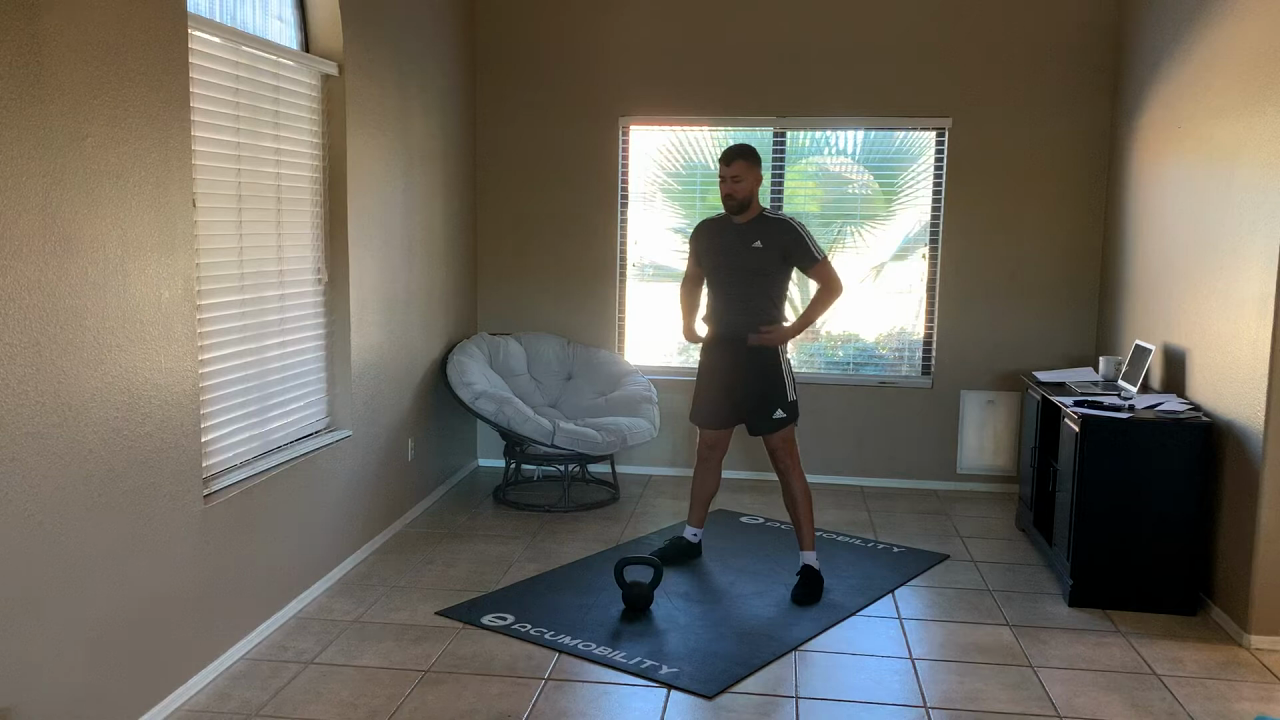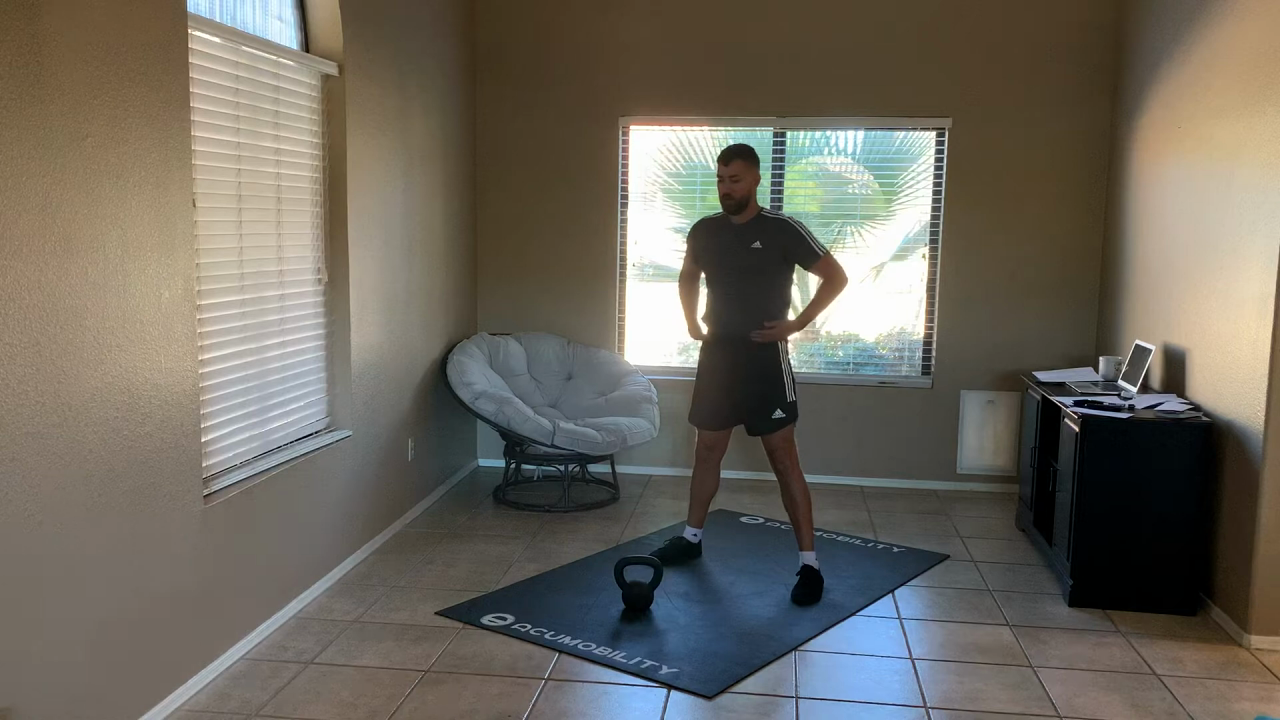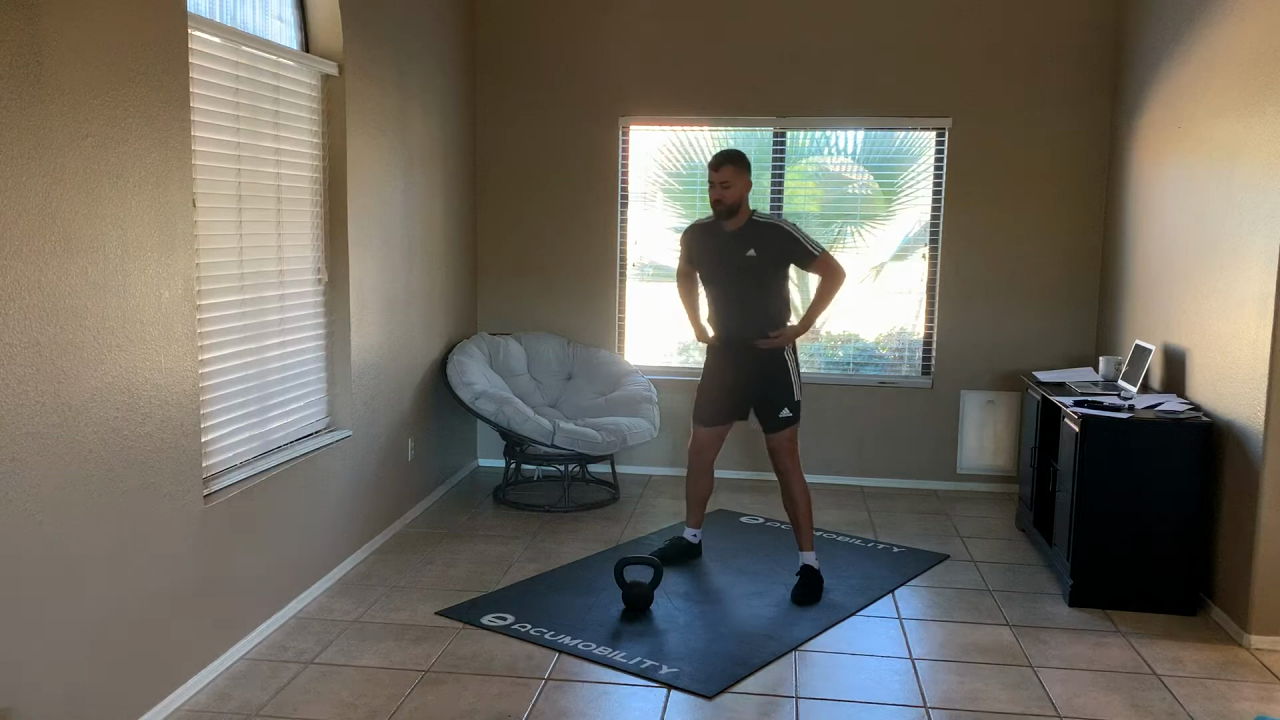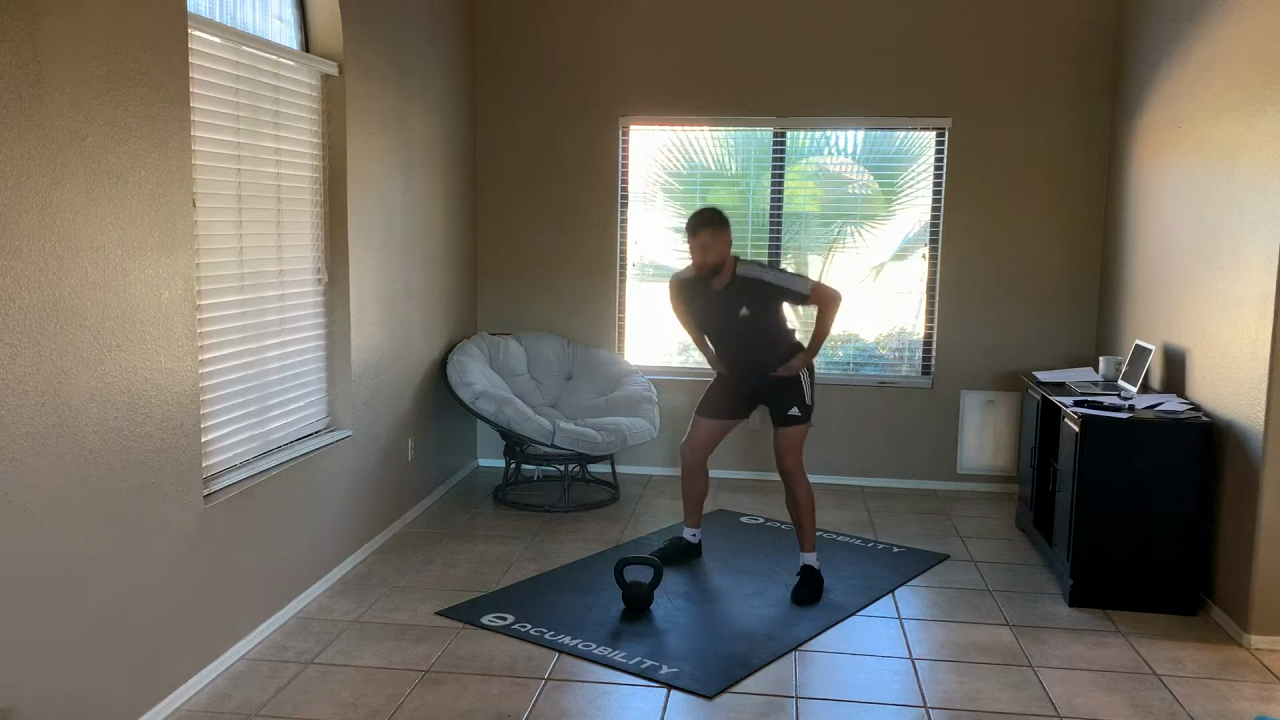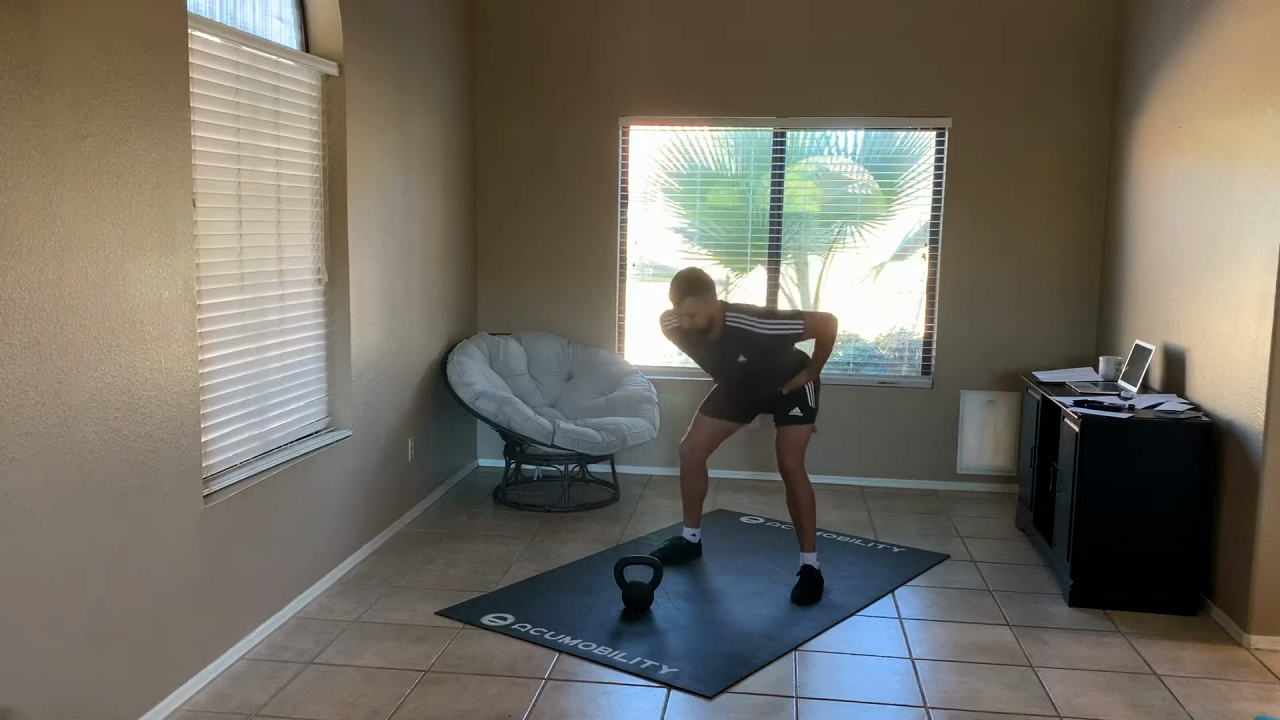
dt=0.2s
person 1, frame 1
left shoulder: (784, 230)
right shoulder: (706, 231)
left elbow: (831, 284)
right elbow: (692, 280)
left wrist: (792, 329)
right wrist: (688, 322)
left hip: (764, 356)
right hip: (717, 353)
left knee: (784, 458)
right knee: (708, 450)
left ankle: (810, 563)
right ankle: (692, 536)
person 1, frame 2
left shoulder: (782, 230)
right shoulder: (704, 231)
left elbow: (836, 277)
right elbow: (688, 276)
left wrist: (798, 323)
right wrist: (690, 319)
left hip: (765, 356)
right hip: (716, 353)
left knee: (783, 458)
right knee: (707, 452)
left ankle: (809, 563)
right ankle: (692, 537)
person 1, frame 3
left shoulder: (776, 233)
right shoulder: (697, 235)
left elbow: (834, 273)
right elbow: (685, 276)
left wrist: (801, 327)
right wrist: (697, 325)
left hip: (771, 357)
right hip: (723, 355)
left knee: (784, 459)
right knee: (700, 450)
left ankle: (809, 563)
right ankle: (691, 537)
person 1, frame 4
left shoulder: (762, 281)
right shoulder: (685, 284)
left elbow: (830, 298)
left wrist: (807, 355)
right wrist: (706, 351)
left hip: (784, 371)
right hip: (734, 372)
left knee: (788, 462)
right knee: (692, 448)
left ankle: (810, 564)
right ankle: (690, 538)
person 1, frame 5
left shoulder: (755, 326)
right shoulder: (677, 324)
left elbow: (827, 324)
left wrist: (811, 372)
left hip: (788, 385)
right hip: (737, 388)
left knee: (790, 465)
right knee: (691, 450)
left ankle: (810, 566)
right ankle: (691, 539)
